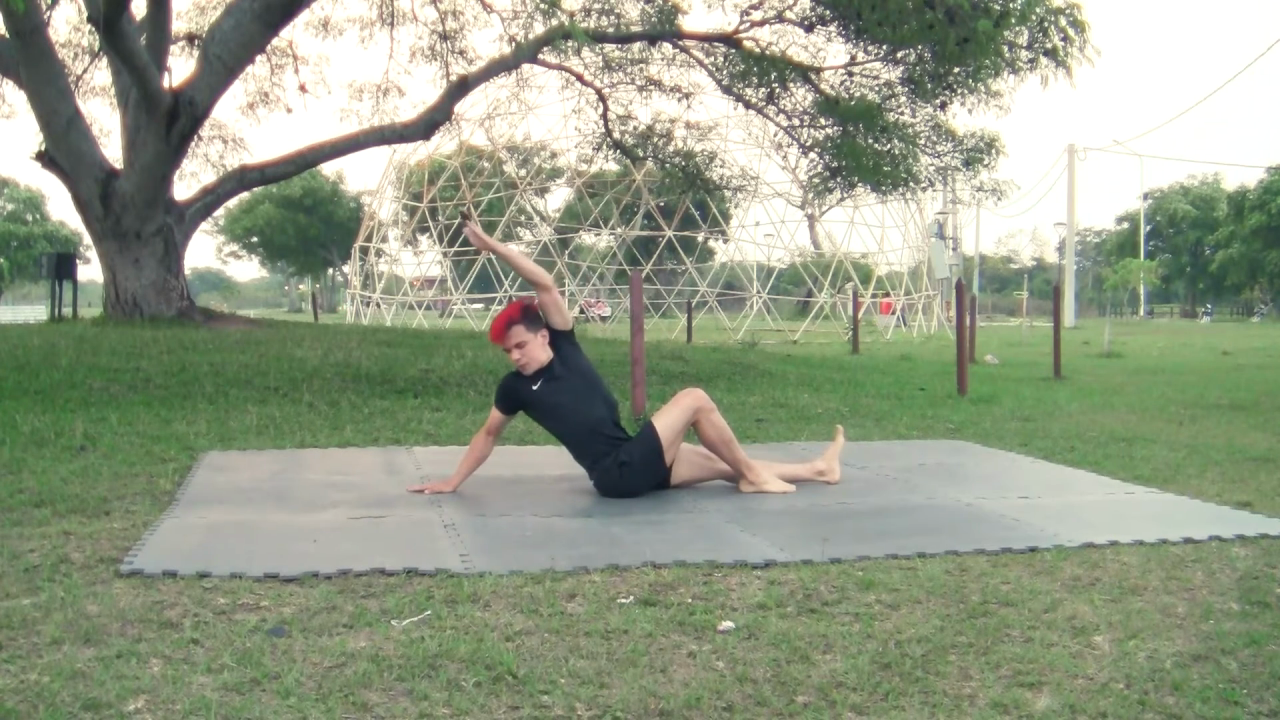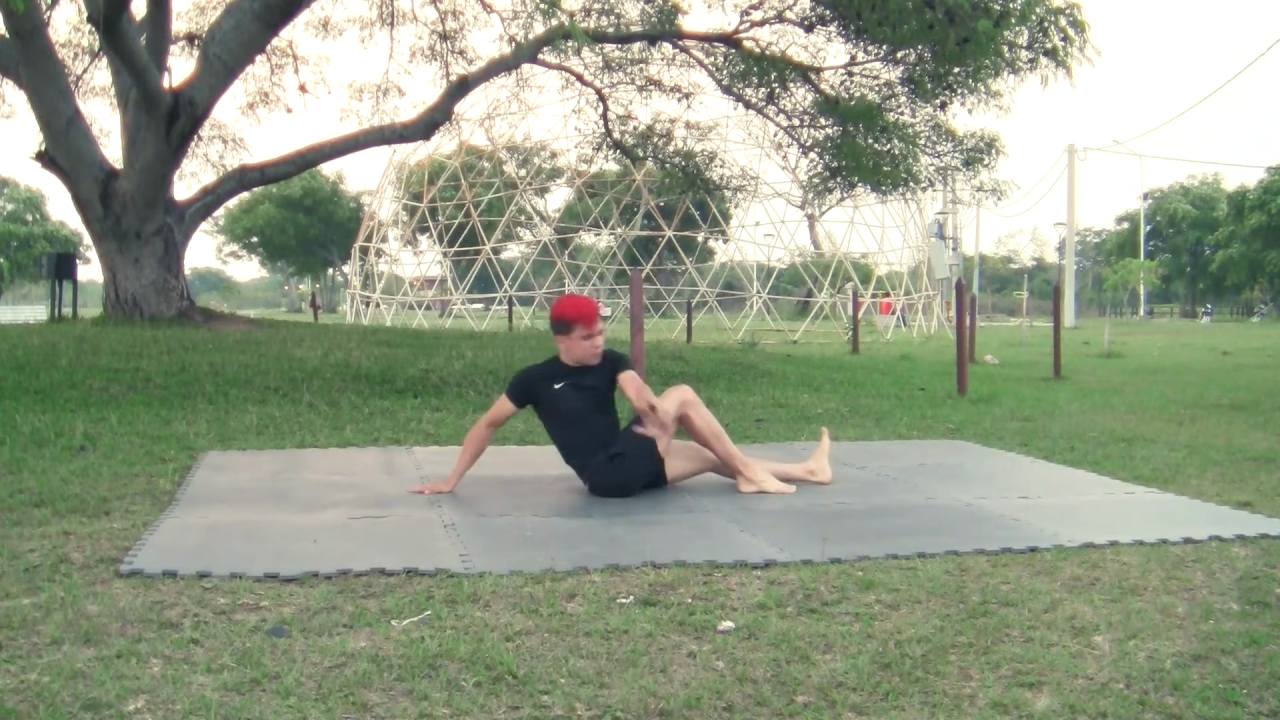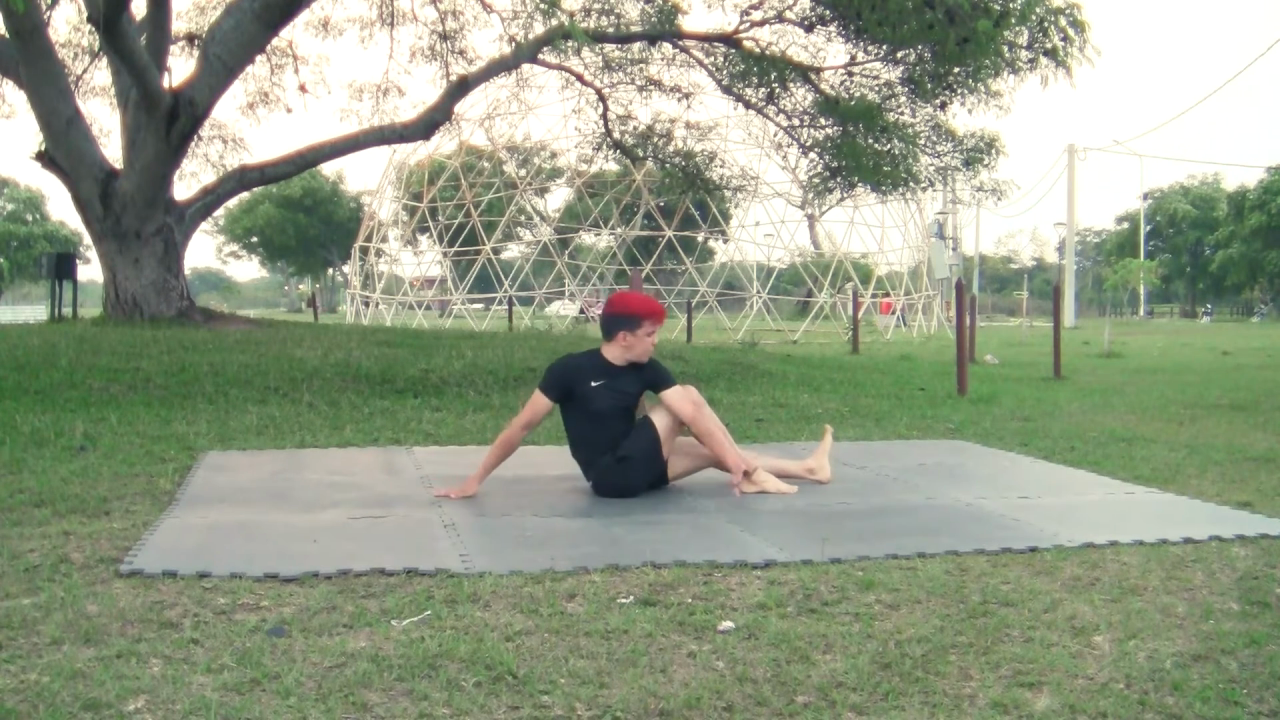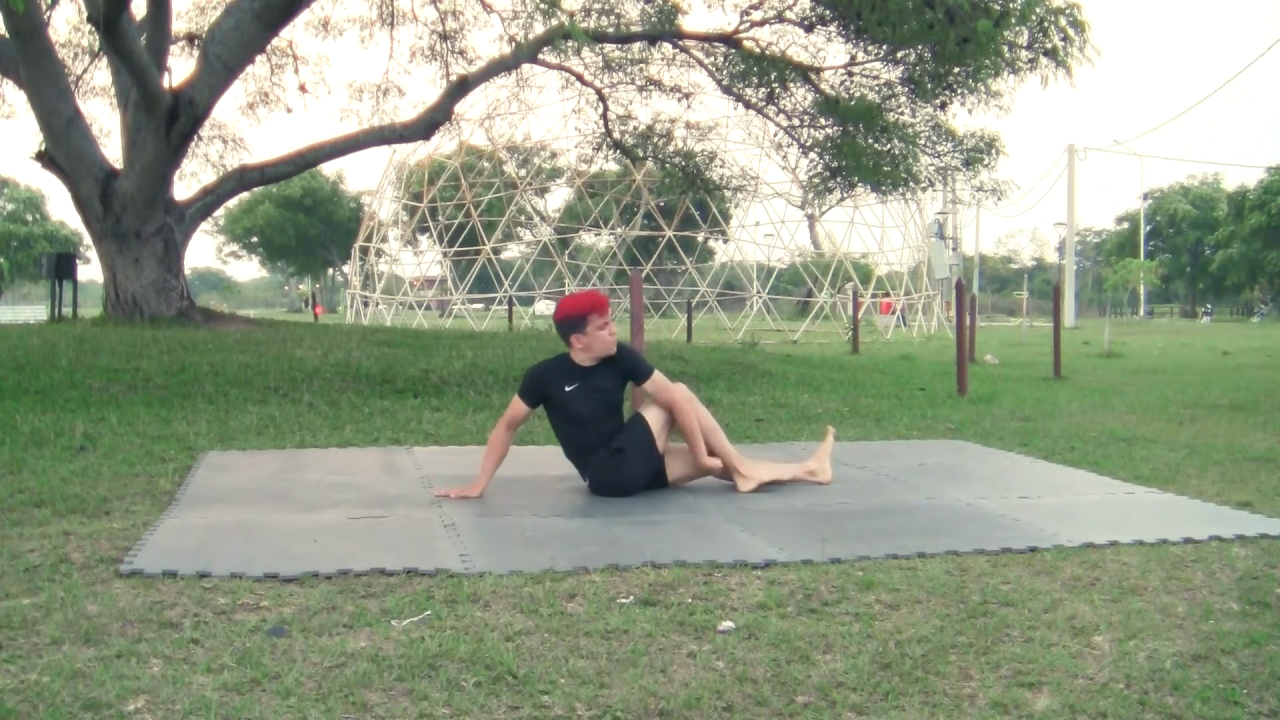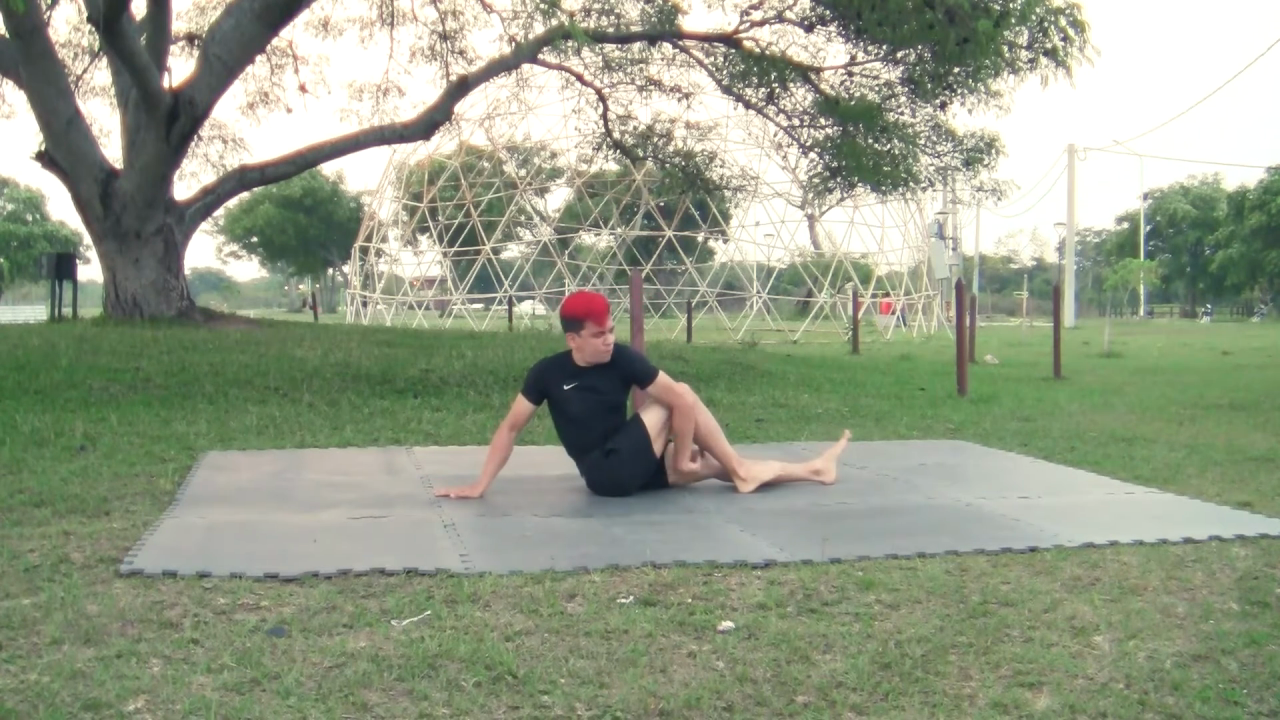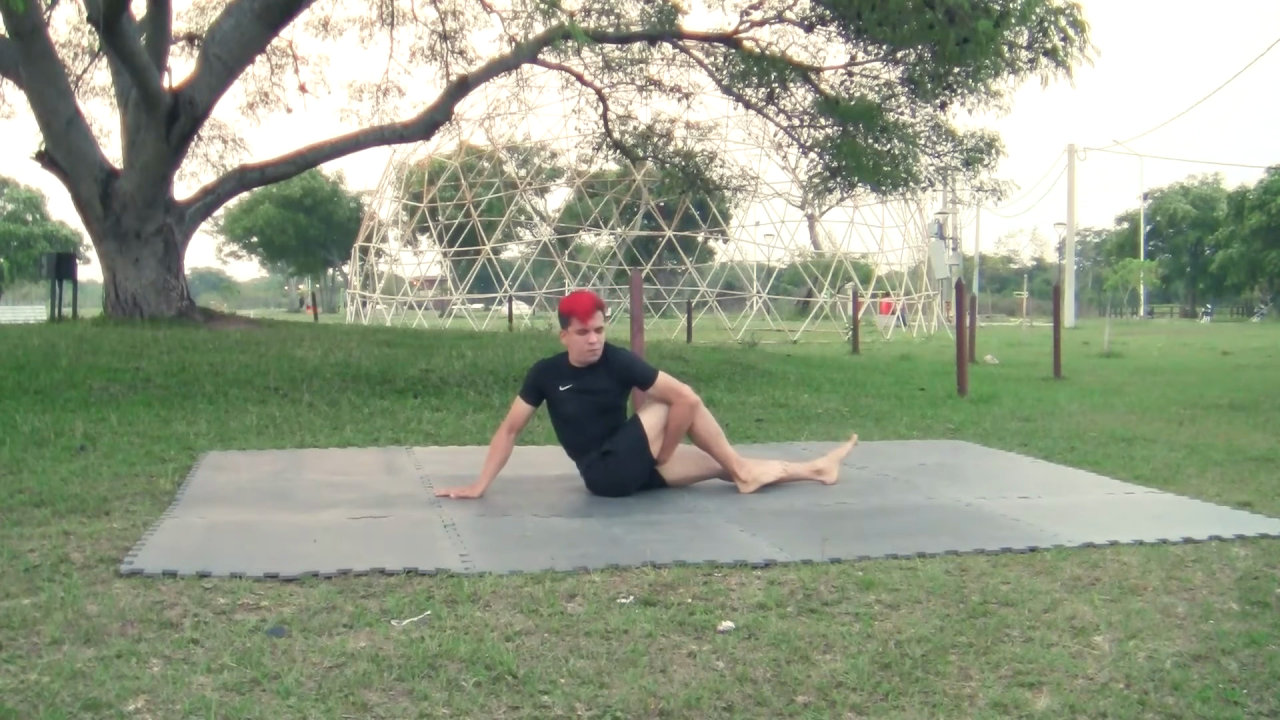
dt=0.5s
person 1, frame 1
left shoulder: (563, 344)
right shoulder: (515, 387)
left elbow: (545, 285)
right elbow: (488, 434)
left wrist: (493, 246)
right wrist: (452, 482)
left hip: (634, 463)
right hip: (617, 475)
left knee: (720, 463)
right knee: (695, 399)
left ankle: (816, 469)
right ankle: (752, 475)
person 1, frame 2
left shoulder: (610, 360)
right shoulder: (534, 378)
left elbow: (638, 390)
right elbow: (487, 425)
left wrist: (649, 408)
right wrist: (453, 478)
left hip: (626, 466)
right hip: (606, 475)
left knee: (712, 456)
right knee: (683, 396)
left ankle: (805, 470)
right ankle: (747, 472)
person 1, frame 3
left shoulder: (648, 370)
right shoulder: (569, 369)
left elbow: (692, 416)
right elbow: (522, 425)
left wrist: (735, 461)
right wrist: (476, 479)
left hip: (634, 467)
right hip: (611, 477)
right knee: (689, 396)
left ankle: (805, 469)
right ankle: (752, 474)
person 1, frame 4
left shoulder: (621, 357)
right shoulder: (545, 376)
left elbow: (677, 405)
right elbow: (506, 427)
left wrist: (704, 454)
right wrist: (479, 485)
left hip: (630, 466)
right hip: (606, 476)
left knee: (713, 462)
right knee: (679, 392)
left ankle: (806, 470)
right ankle: (741, 468)
person 1, frame 5
left shoulder: (623, 358)
right shoulder: (547, 373)
left elbow: (682, 404)
right elbow: (511, 427)
left wrist: (681, 456)
right wrist: (480, 485)
left hip: (631, 466)
right hip: (605, 474)
left knee: (717, 465)
left ankle: (810, 471)
right ankle: (740, 469)
person 1, frame 6
left shoulder: (618, 360)
right shoulder: (545, 374)
left elbow: (686, 396)
right elbow: (510, 429)
left wrist: (663, 456)
right wrist: (479, 485)
left hip: (629, 466)
right hip: (604, 475)
left ankle: (814, 469)
right ankle: (741, 471)
